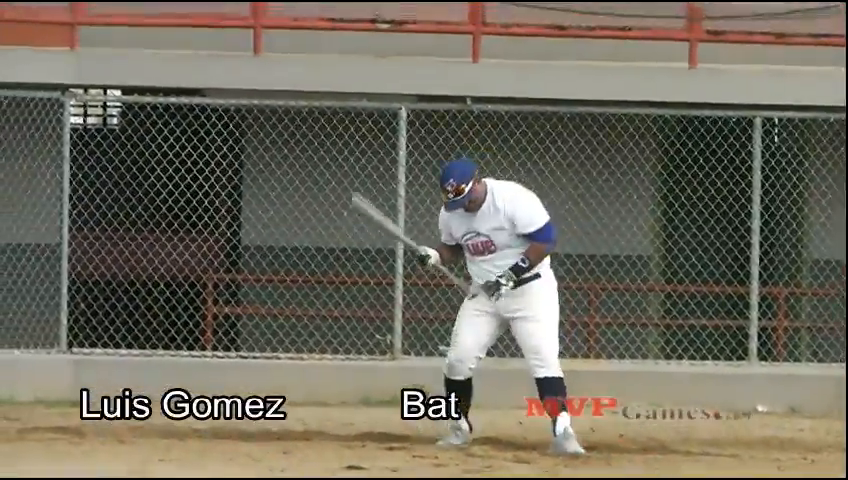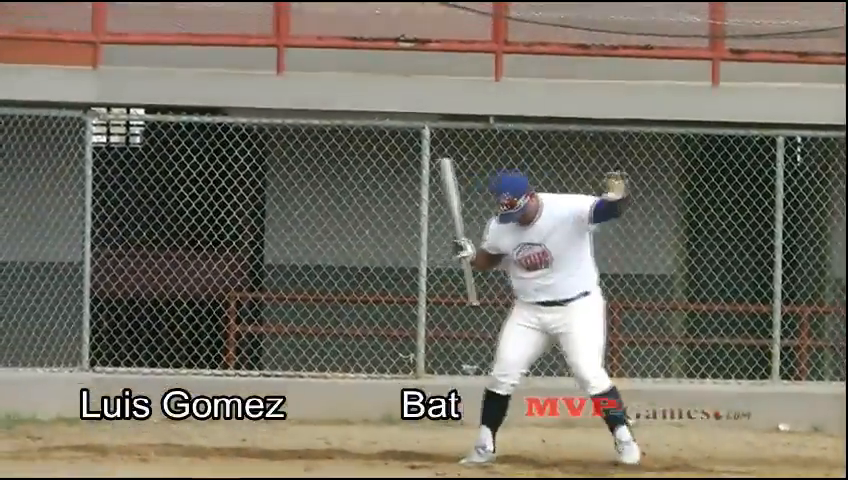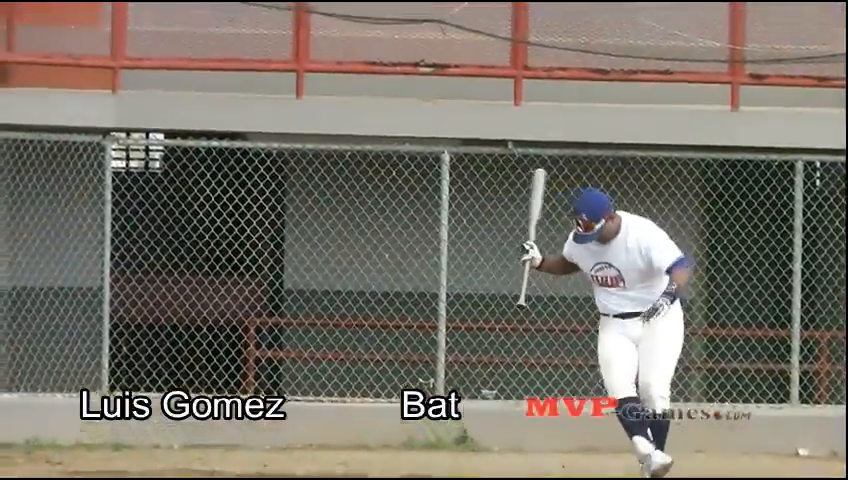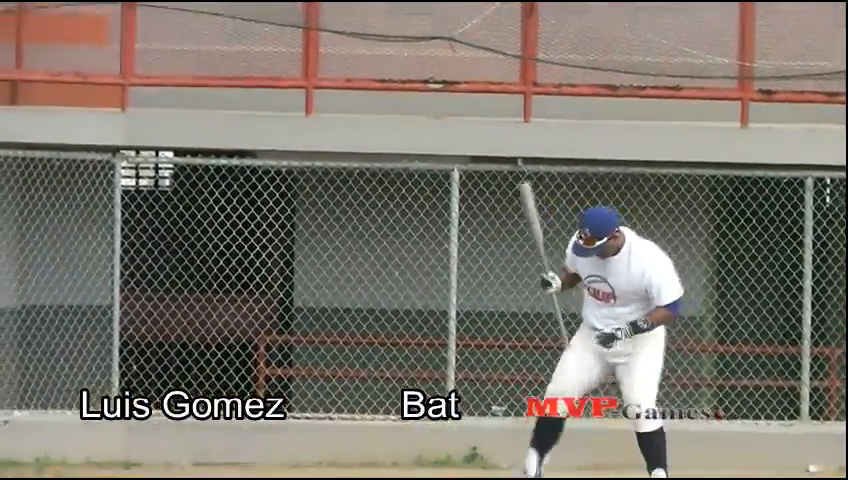
dt=0.5s
person 1, frame 1
left shoulder: (515, 199)
right shoulder: (449, 214)
left elbow: (545, 241)
right elbow: (451, 248)
left wrist: (512, 274)
right wrist: (435, 256)
left hip: (531, 289)
right hip: (483, 295)
left knee: (544, 360)
right knee: (458, 359)
left ankle: (562, 432)
right ankle: (460, 426)
person 1, frame 2
left shoulder: (568, 208)
right shoulder: (499, 226)
left elbow: (605, 209)
right elbow: (488, 259)
left wrist: (616, 197)
right wrist: (471, 255)
left hip: (579, 306)
right hip: (529, 310)
left knee: (588, 373)
right knee: (502, 374)
left ankle: (624, 438)
right ankle: (485, 443)
person 1, frame 3
left shoulder: (644, 234)
right shoulder: (580, 238)
left elbow: (681, 267)
right elbow: (568, 264)
left wrist: (668, 297)
right wrist: (538, 261)
left hip: (658, 320)
right hip: (614, 324)
left knee: (654, 389)
right knee: (619, 385)
right ankle: (650, 455)
person 1, frame 4
left shoulder: (650, 258)
right shoulder: (580, 245)
left elbow: (671, 308)
left wrist: (626, 330)
right wrist: (557, 281)
left hip: (639, 341)
right hip: (594, 335)
left knee: (642, 409)
right knee: (557, 396)
